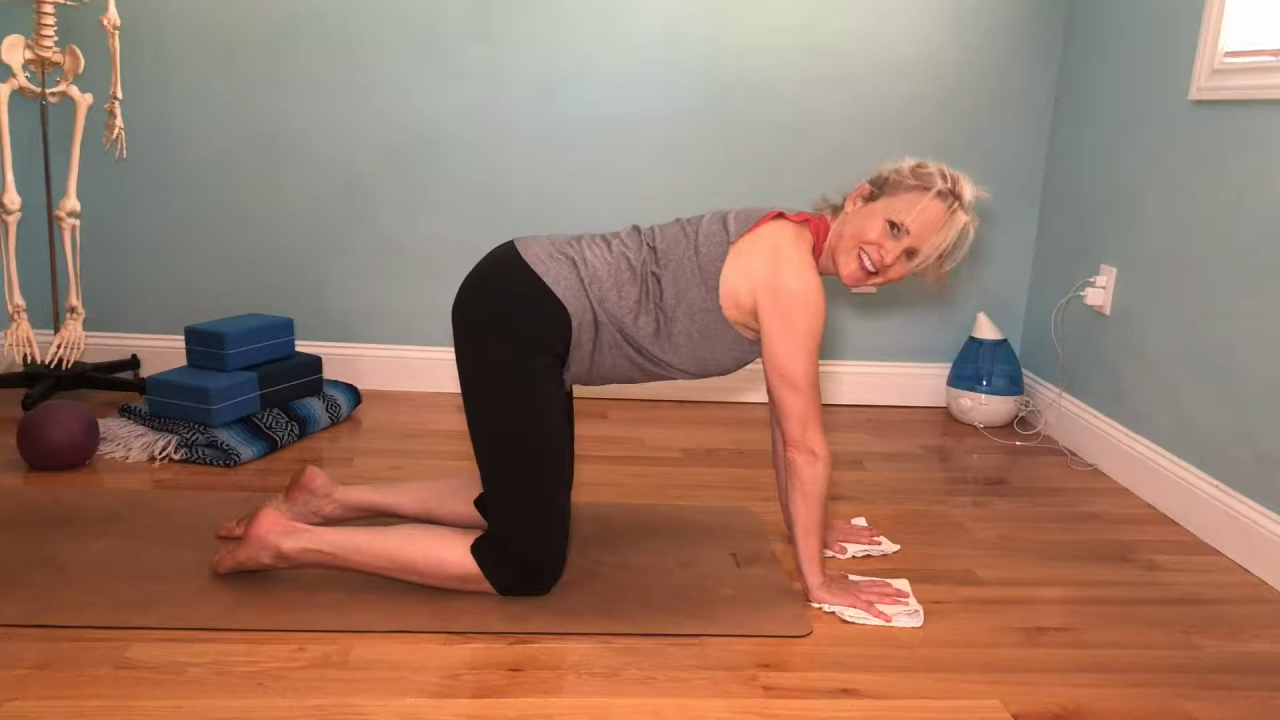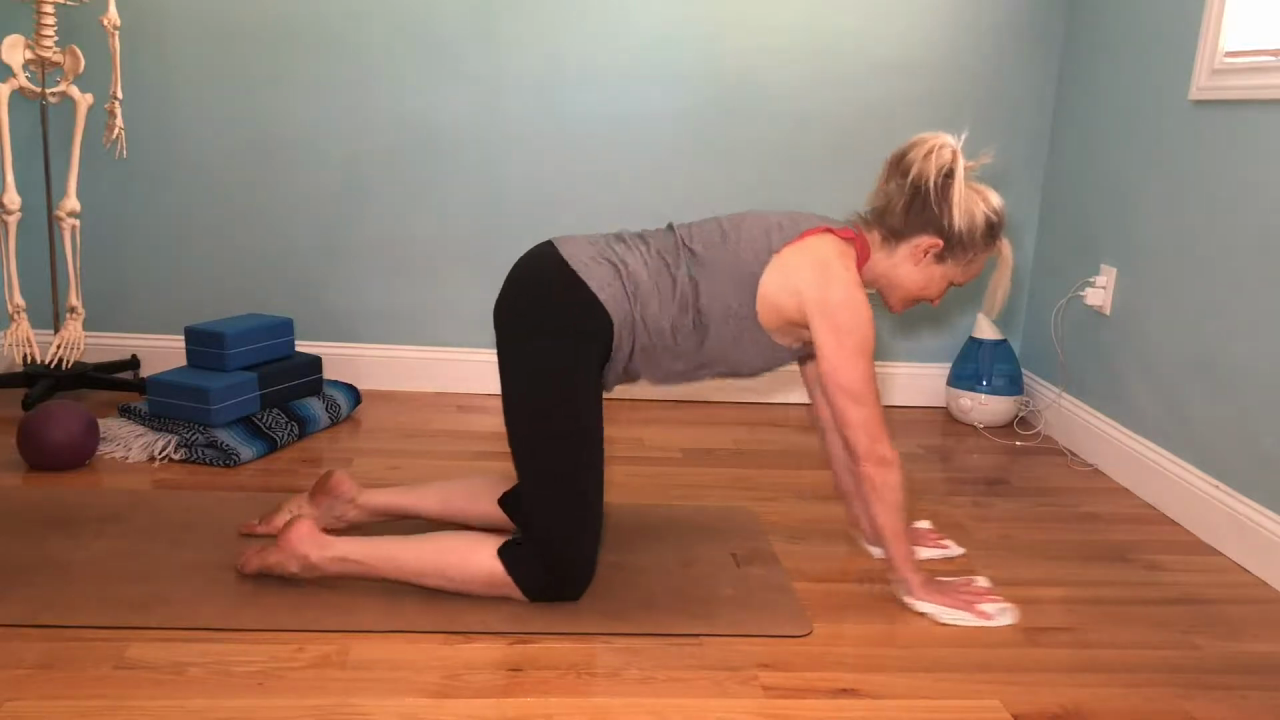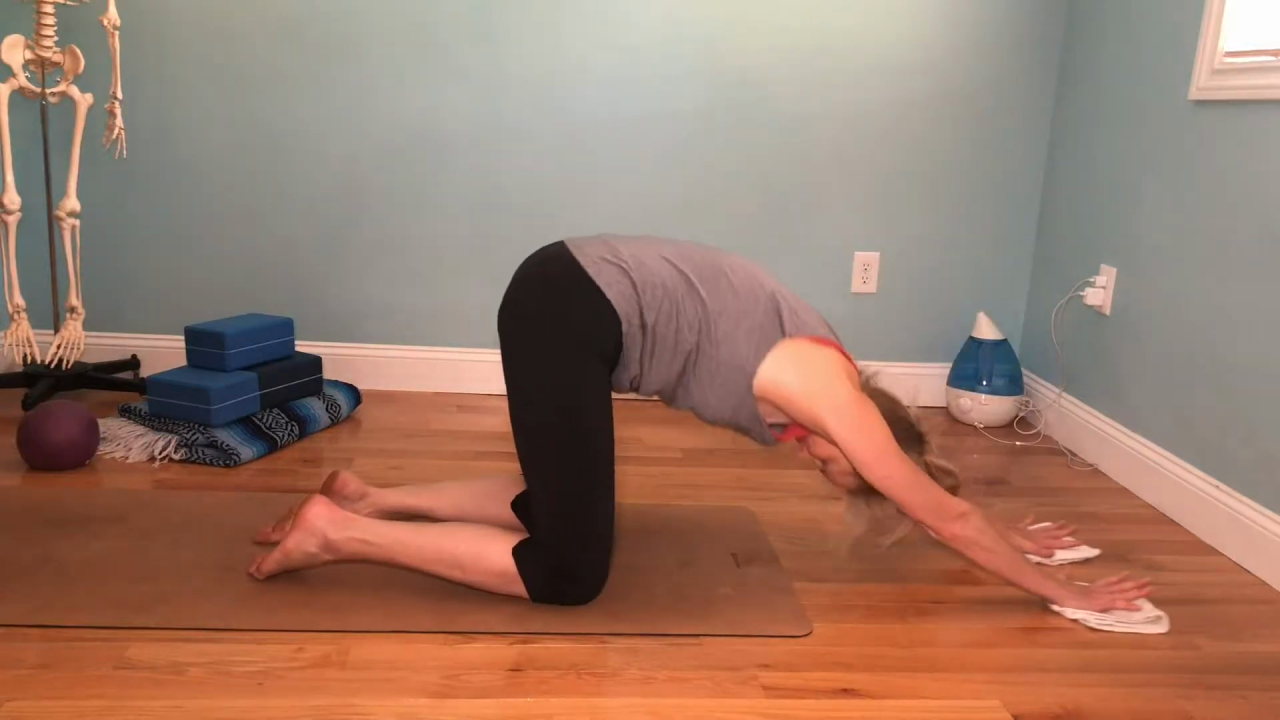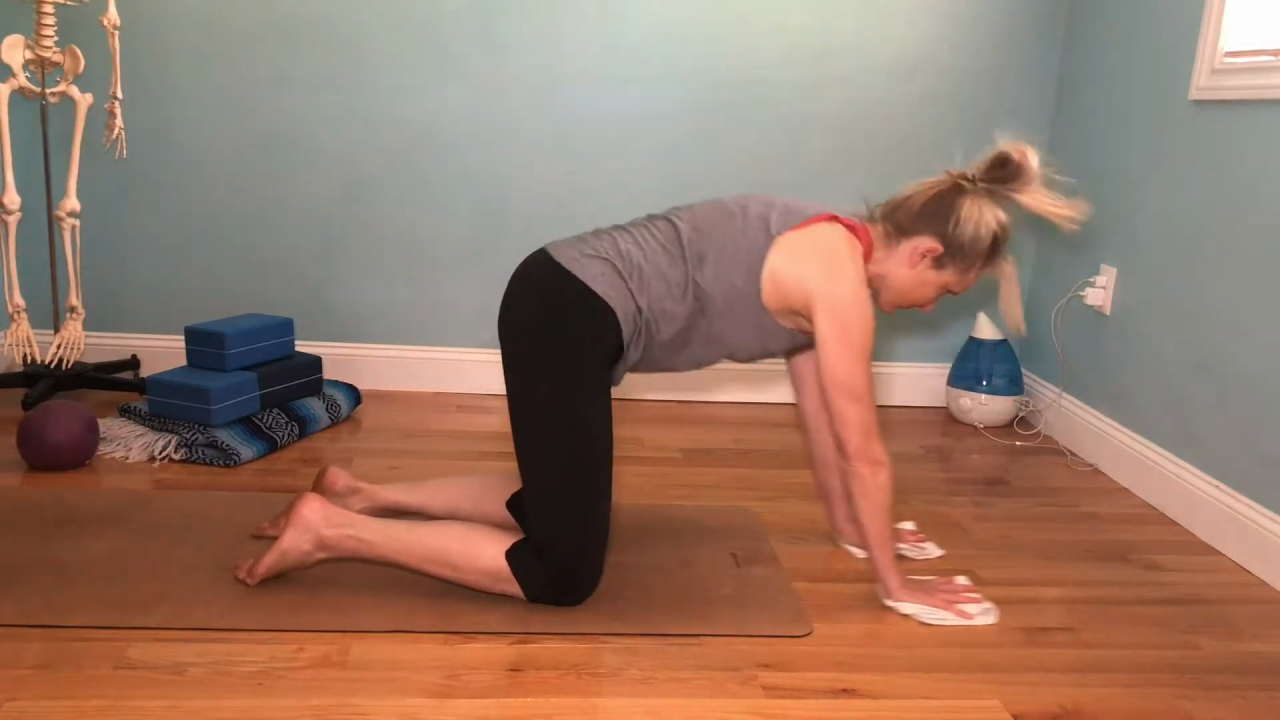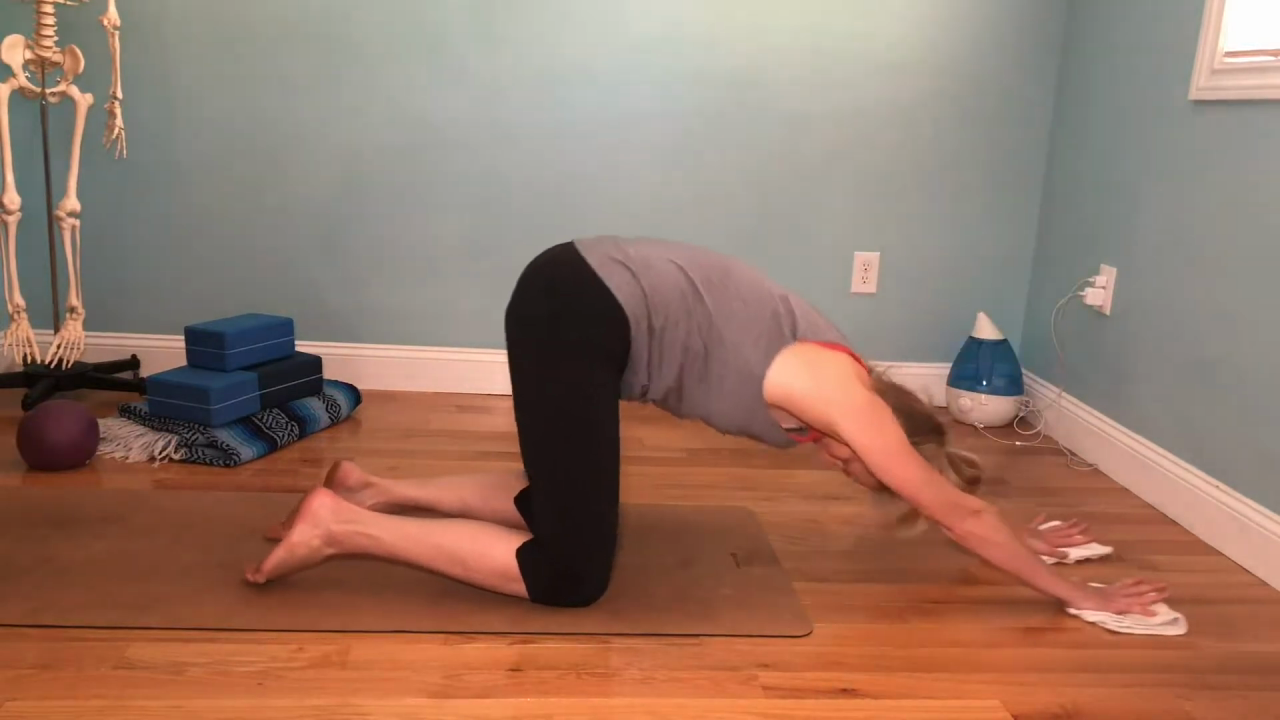
dt=1s
person 1, frame 1
left shoulder: (793, 247)
right shoulder: (792, 273)
left elbow: (786, 427)
right elbow: (805, 442)
left wrist: (810, 526)
right wrist: (817, 579)
left hip: (523, 300)
right hip: (516, 312)
left knee: (528, 506)
right knee: (529, 563)
left ankle: (334, 499)
right ankle: (290, 540)
person 1, frame 2
left shoulder: (829, 256)
right shoulder: (838, 285)
left elbow: (834, 425)
right elbow: (872, 448)
left wrist: (876, 524)
right wrist: (912, 575)
left hip: (557, 299)
right hip: (564, 319)
left knee: (550, 506)
right knee: (557, 569)
left ankle: (353, 498)
right ankle: (315, 548)
person 1, frame 3
left shoulder: (825, 369)
right shoulder: (833, 392)
left elbow: (937, 502)
right elbow: (940, 508)
left wrist: (1008, 539)
right wrist: (1058, 592)
left hip: (563, 293)
right hip: (569, 313)
left knee: (564, 504)
right knee: (571, 570)
left ankle: (369, 499)
right ankle: (340, 533)
person 1, frame 4
left shoulder: (829, 263)
right shoulder: (837, 282)
left elbow: (822, 421)
right elbow: (863, 450)
left wrist: (849, 529)
right wrist: (894, 581)
left hip: (564, 301)
right hip: (568, 315)
left knee: (557, 505)
right knee: (564, 572)
left ankle: (365, 495)
right ankle: (333, 530)
person 1, frame 5
left shoulder: (835, 373)
right shoulder: (845, 396)
left elbow: (954, 507)
right elbow: (958, 512)
left wrist: (1021, 542)
right wrist: (1073, 594)
left hip: (571, 295)
right hip: (577, 316)
left knee: (568, 504)
right knee: (573, 572)
left ankle: (376, 489)
right ankle: (345, 526)
